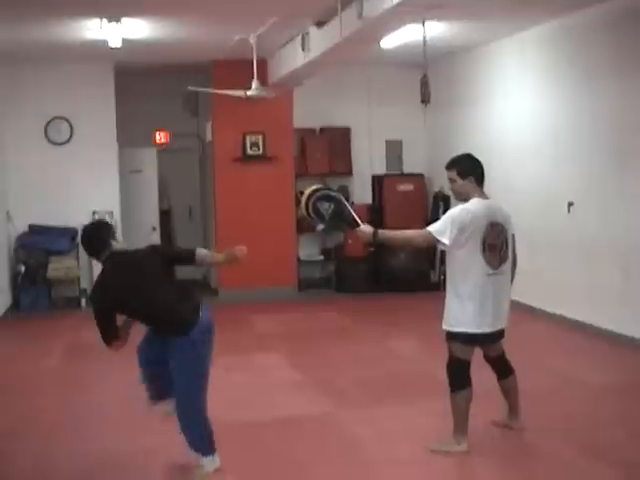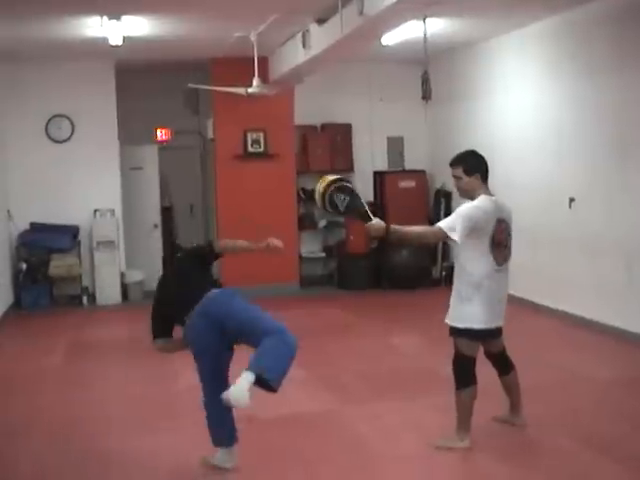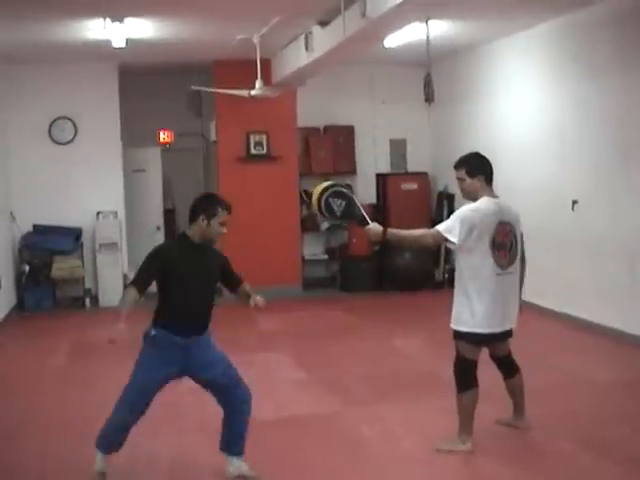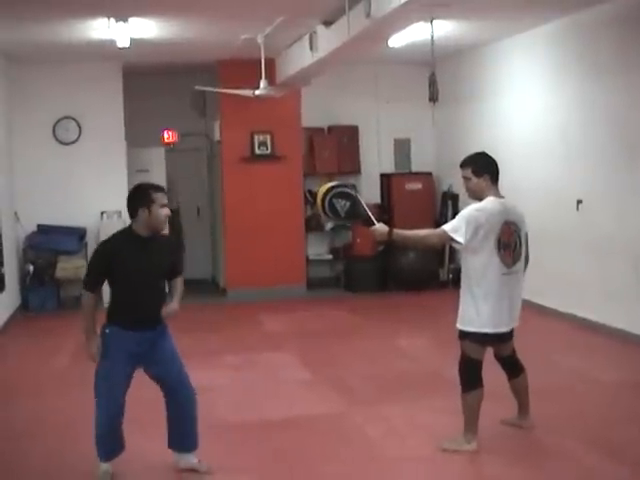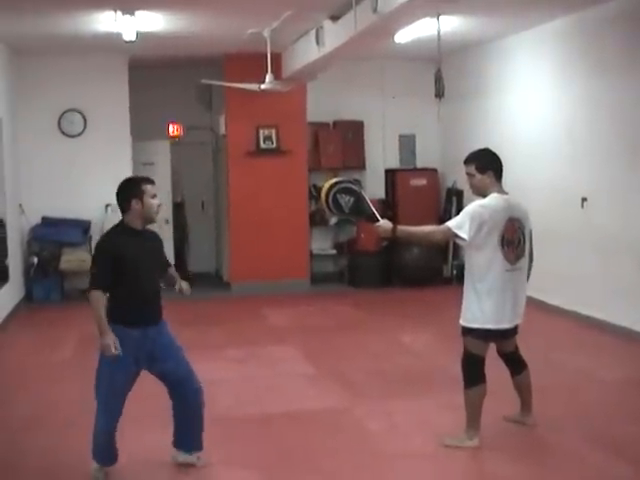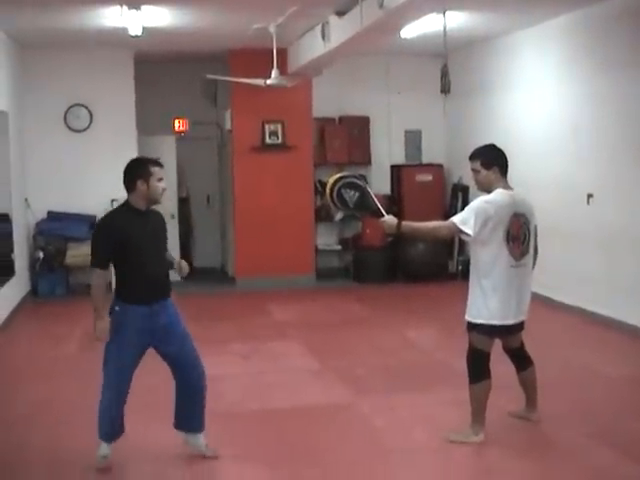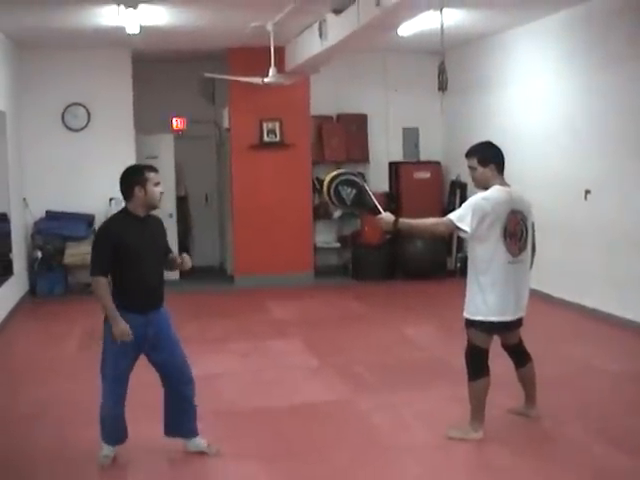
dt=0.5s
person 1, frame 1
left shoulder: (463, 214)
right shoulder: (501, 213)
left elbow: (421, 239)
right elbow: (511, 260)
left wrist: (375, 234)
left hip: (468, 309)
right hip: (493, 307)
left knee: (458, 370)
right knee: (498, 360)
left ankle: (459, 439)
right ankle: (514, 417)
person 1, frame 2
left shoulder: (473, 211)
right shoulder: (501, 209)
left elbow: (431, 235)
left wrist: (386, 229)
left hip: (473, 305)
right hip: (492, 302)
left knee: (463, 366)
right knee: (498, 356)
left ankle: (461, 436)
right ankle: (516, 413)
person 1, frame 3
left shoulder: (472, 213)
right shoulder: (511, 213)
left elbow: (429, 238)
right elbow: (520, 258)
left wrist: (384, 233)
right wrist: (516, 294)
left hip: (476, 309)
right hip: (503, 306)
left knee: (465, 369)
right knee: (504, 359)
left ankle: (464, 438)
right ankle: (520, 416)
person 1, frame 4
left shoulder: (478, 213)
right shoulder: (515, 213)
left elbow: (435, 238)
right elbow: (524, 258)
left wrist: (390, 234)
left hip: (481, 308)
right hip: (506, 305)
left knee: (470, 369)
right knee: (508, 359)
left ankle: (469, 438)
right ankle: (524, 416)
person 1, frame 5
left shoulder: (482, 209)
right shoulder: (519, 209)
left elbow: (439, 234)
right elbow: (528, 255)
left wrist: (394, 230)
left hip: (485, 304)
right hip: (509, 301)
left knee: (472, 365)
right knee: (511, 355)
left ankle: (471, 434)
right ankle: (527, 413)
person 1, frame 6
left shoulder: (487, 205)
right shoulder: (524, 205)
left elbow: (444, 230)
right elbow: (532, 250)
left wrist: (399, 226)
left hip: (490, 300)
right hip: (514, 298)
left knee: (477, 360)
right knee: (516, 351)
left ankle: (476, 430)
right ankle: (531, 408)
person 1, frame 7
left shoulder: (484, 202)
right shoulder: (521, 201)
left elbow: (441, 227)
right elbow: (530, 247)
left wrist: (396, 223)
left hip: (488, 297)
right hip: (513, 294)
left knee: (476, 357)
right knee: (515, 348)
left ankle: (475, 426)
right ankle: (531, 405)
person 2, frame 1
left shoulder: (101, 293)
right shoulder: (150, 254)
left elbow: (115, 344)
right elbow: (198, 256)
right wrist: (225, 257)
left hip: (186, 336)
right hip: (196, 316)
left knee: (190, 400)
right knee: (149, 354)
left ankle: (208, 456)
right ankle: (164, 396)
person 2, frame 2
left shoulder: (162, 296)
right shoulder: (190, 258)
left elbow: (162, 343)
right elbow: (220, 246)
left wrist: (186, 340)
right wrist: (260, 245)
left hip: (196, 326)
right hip: (219, 304)
left knee: (213, 391)
right knee: (281, 340)
left ankle: (224, 454)
right ankle: (244, 383)
person 2, frame 3
left shoulder: (216, 257)
right shoulder: (166, 253)
left elbow: (236, 284)
right elbow: (135, 287)
left wrist: (251, 296)
right wrist: (120, 322)
left hip: (199, 344)
right hip: (163, 342)
left knee: (238, 395)
right knee: (132, 403)
right ankle: (103, 455)
person 2, frame 4
left shoulder: (167, 245)
right shoulder: (111, 248)
left elbow: (176, 276)
right elbow: (91, 291)
left wrist: (175, 301)
right wrist: (91, 336)
left hip: (156, 334)
right hip: (120, 336)
left knee: (182, 393)
right knee: (109, 405)
left ankle: (185, 455)
person 2, frame 5
left shoulder: (153, 239)
right shoulder: (110, 243)
right elbow: (97, 291)
left wrist: (177, 281)
right wrist: (104, 334)
left hip: (156, 331)
right hip: (123, 335)
left knee: (190, 390)
right knee: (109, 404)
left ankle: (186, 451)
person 2, frame 6
left shoulder: (157, 219)
right shoulder: (112, 224)
right elbow: (98, 272)
left wrist: (177, 263)
right wrist: (101, 315)
left hip: (164, 309)
right hip: (129, 313)
left knee: (192, 372)
right knee: (116, 382)
left ankle: (193, 435)
right ankle: (107, 443)
person 2, frame 7
left shoulder: (156, 224)
right shoulder: (111, 230)
right elbow: (99, 278)
left wrist: (179, 261)
right wrist: (114, 319)
left hip: (157, 316)
right hip: (126, 320)
left knee: (180, 378)
right knee: (114, 386)
left ankle: (190, 437)
right ankle: (110, 443)
